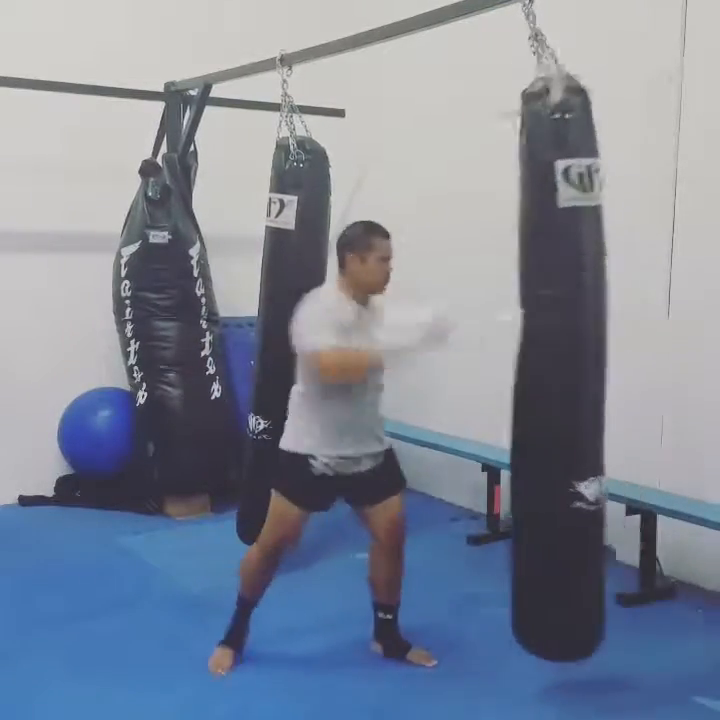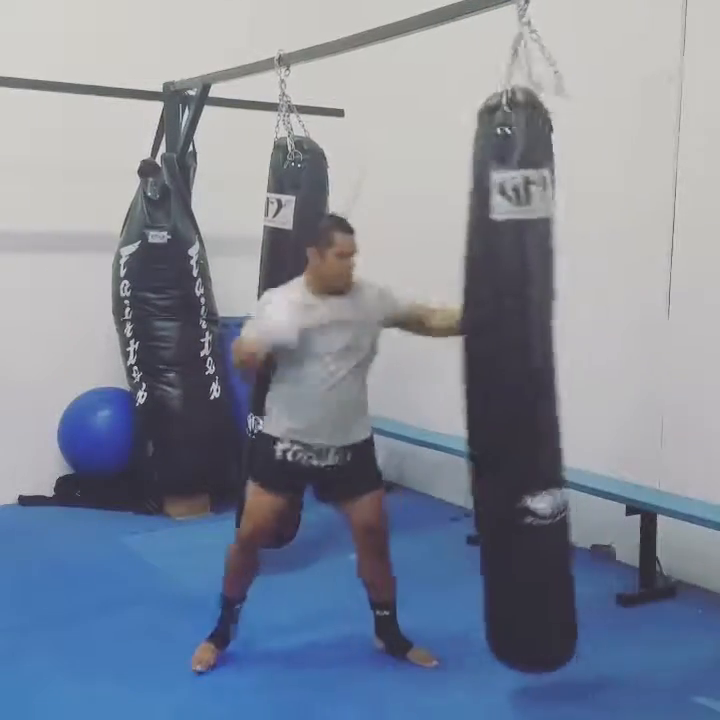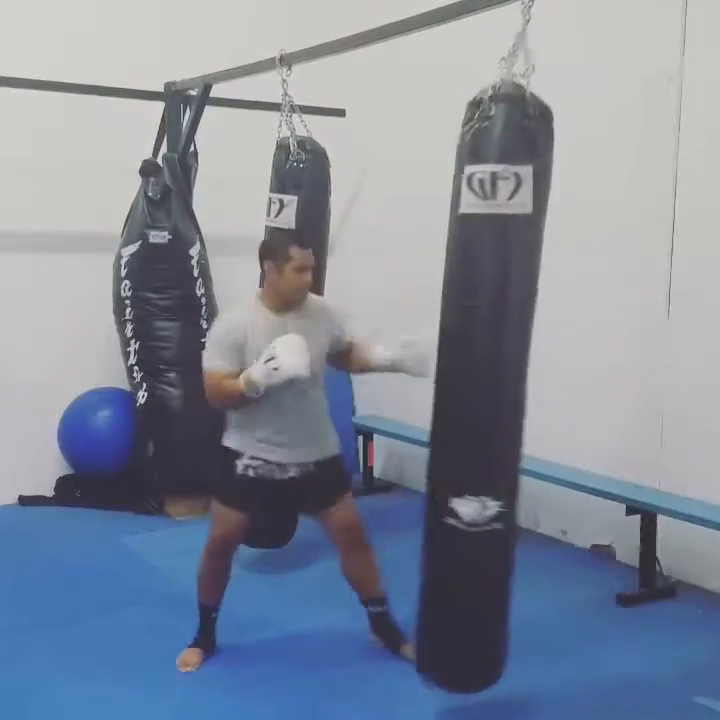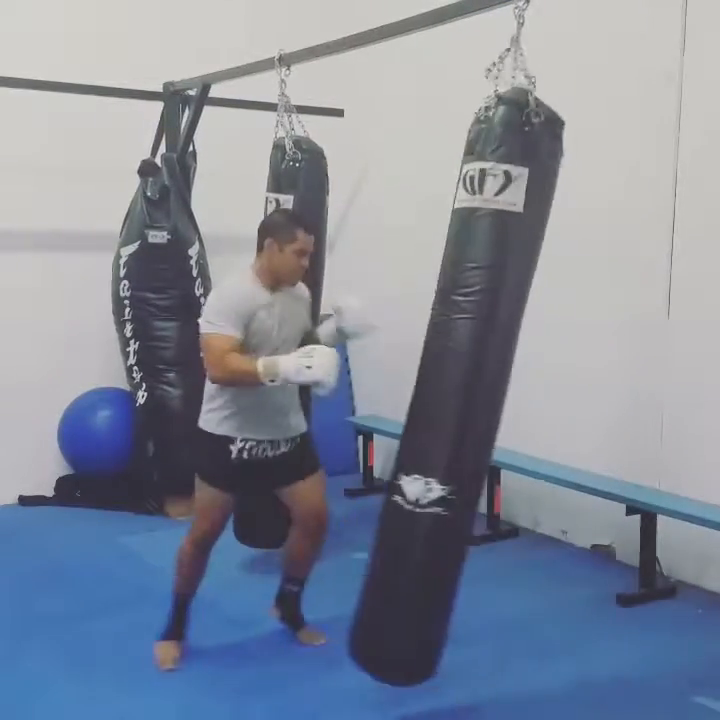
dt=0.2s
person 1, frame 1
left shoulder: (367, 306)
right shoulder: (321, 309)
right elbow: (333, 371)
left wrist: (420, 331)
right wrist: (397, 342)
left hip: (367, 448)
right hip: (311, 451)
left knee: (391, 535)
right knee: (275, 543)
left ankle: (387, 634)
right ankle: (234, 634)
person 1, frame 2
left shoulder: (371, 298)
right shoulder: (278, 301)
left elbow: (424, 320)
right elbow: (242, 358)
right wrist: (268, 336)
left hip: (348, 443)
right hip: (285, 440)
left knee: (373, 535)
right knee: (252, 534)
left ankle: (390, 632)
right ankle: (221, 632)
person 1, frame 3
left shoulder: (321, 313)
right shoulder: (233, 325)
left elbow: (347, 355)
right elbow: (216, 393)
left wrist: (389, 358)
right wrist: (258, 375)
left hip: (316, 454)
right hip: (251, 456)
left knee: (352, 535)
right knee: (220, 544)
left ankle: (384, 627)
right ankle: (205, 634)
person 1, frame 4
left shoulder: (296, 294)
right shoulder: (232, 296)
right elbow: (220, 367)
left wrist: (329, 333)
right wrist: (280, 368)
left hip: (287, 432)
right hip: (230, 435)
left knee: (314, 518)
right knee: (205, 532)
left ankle: (287, 604)
right ankle: (175, 626)
